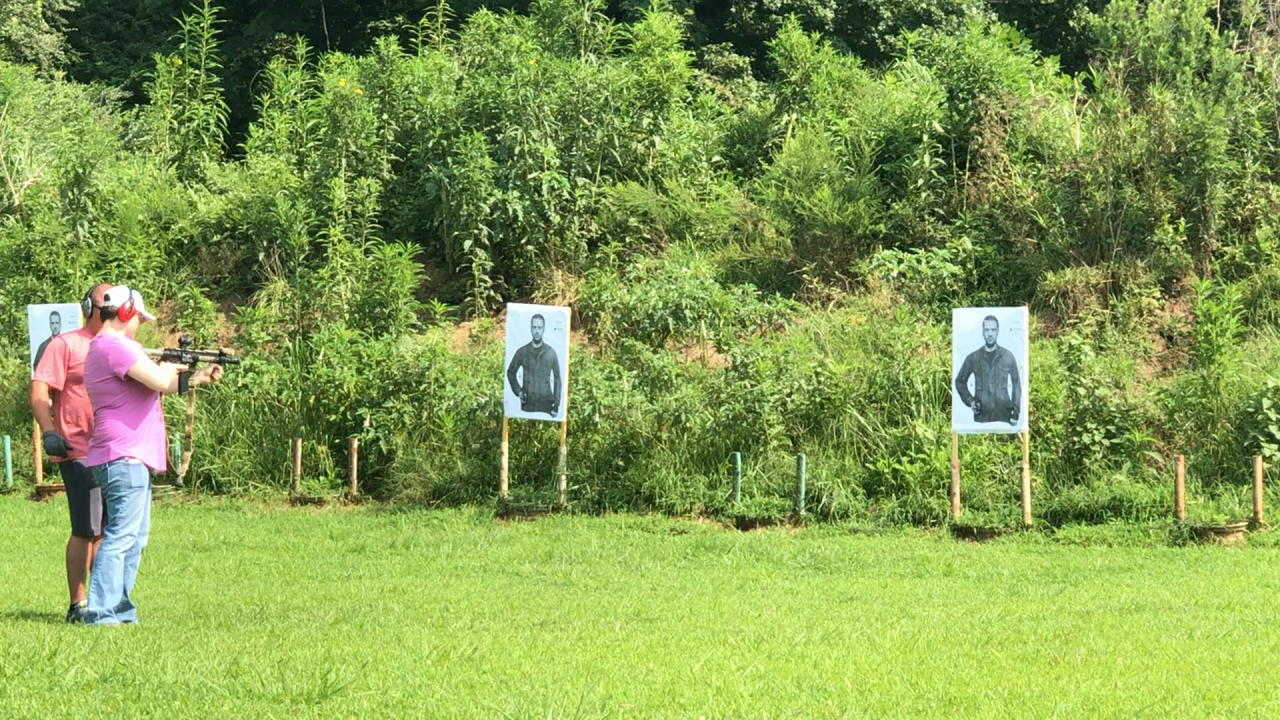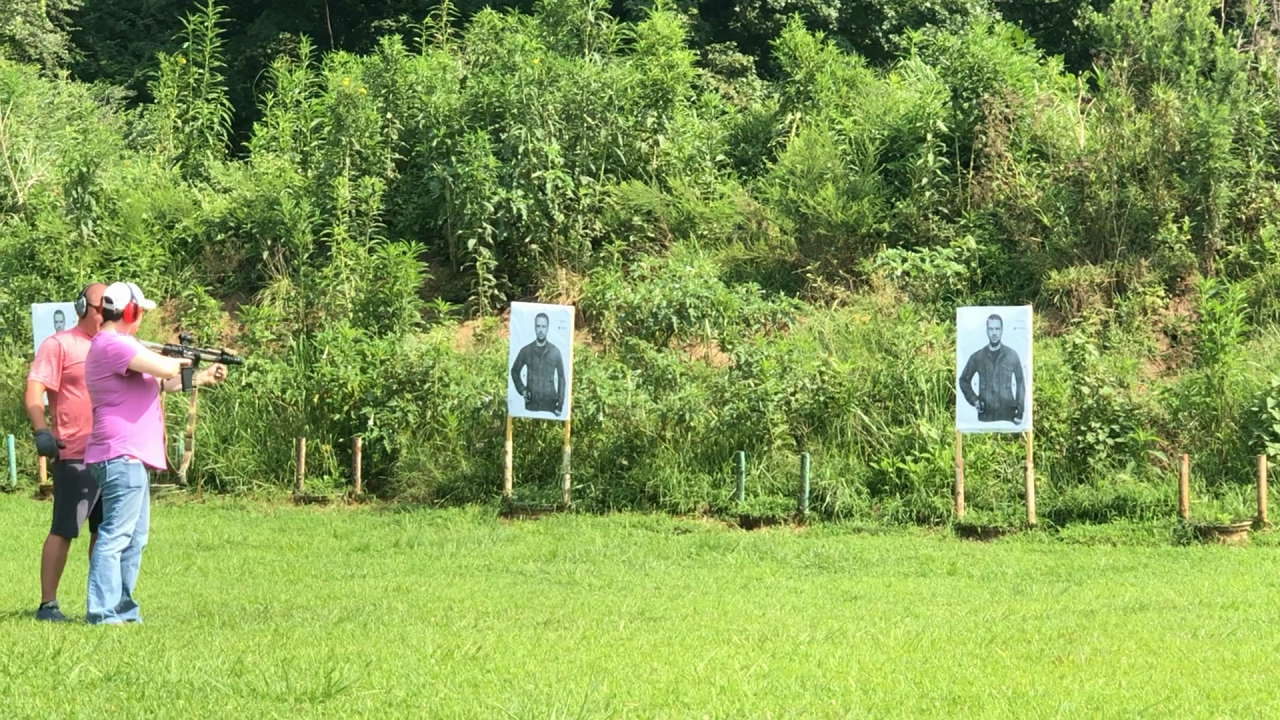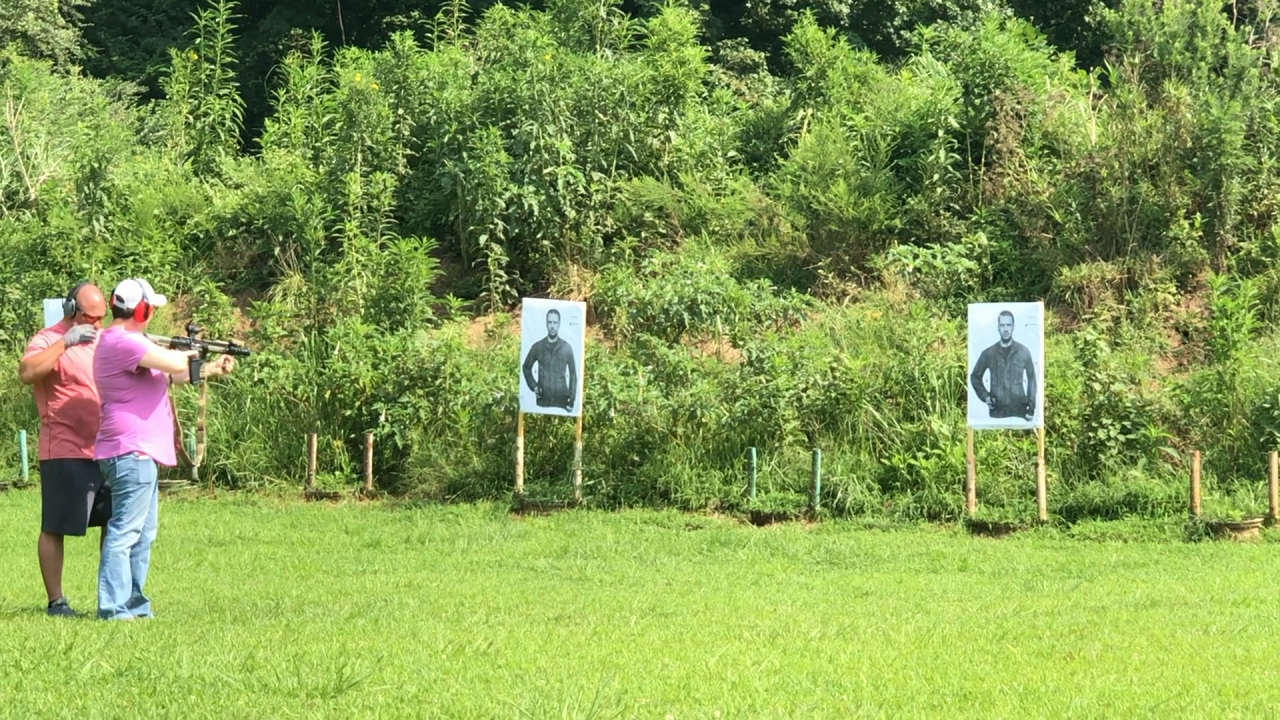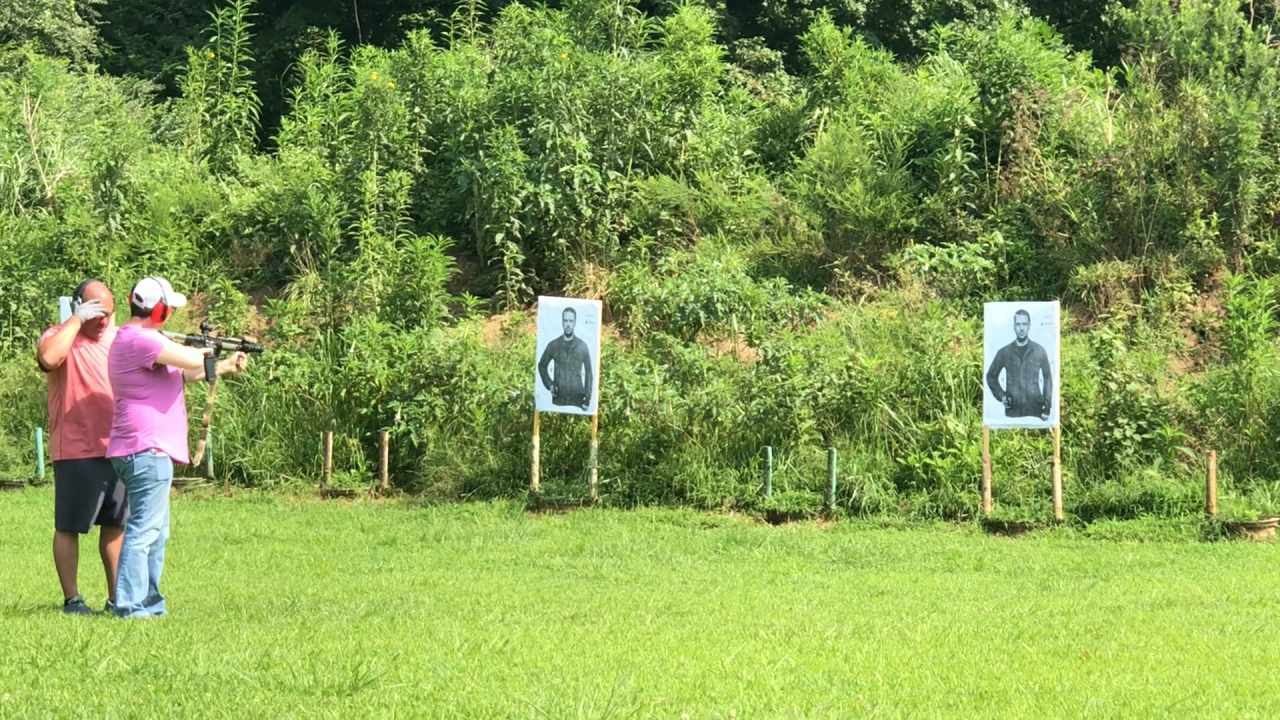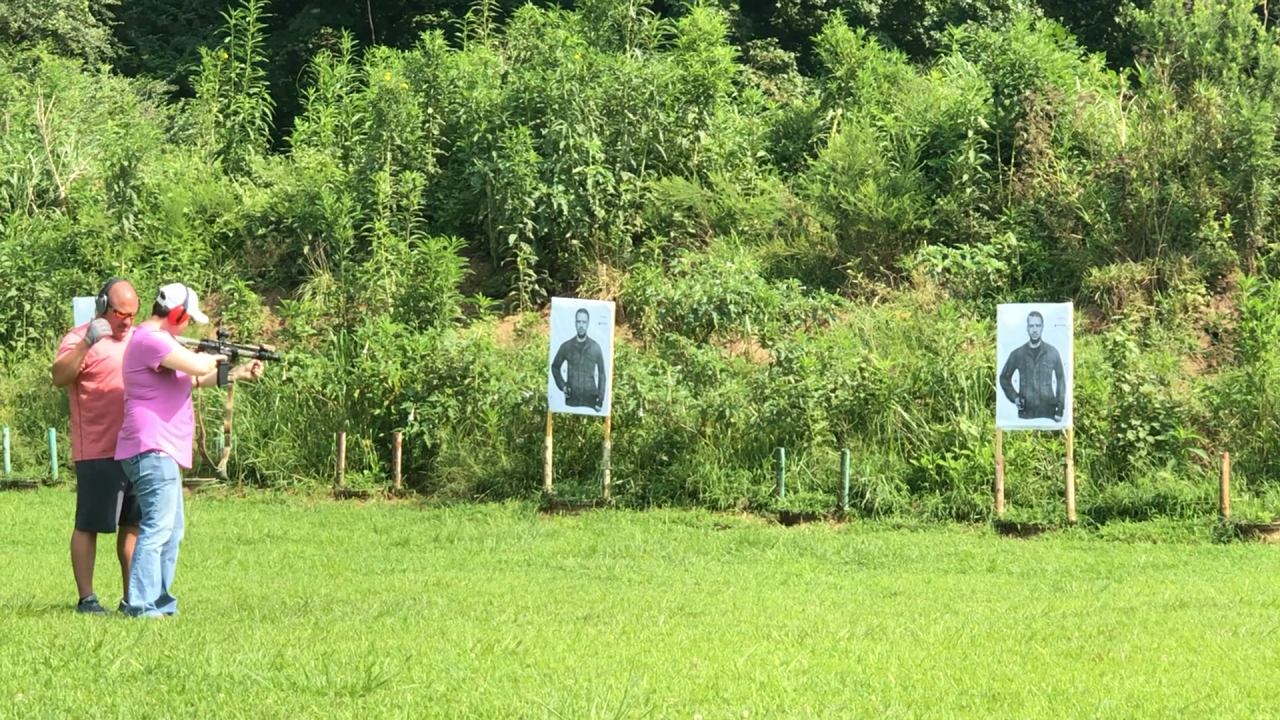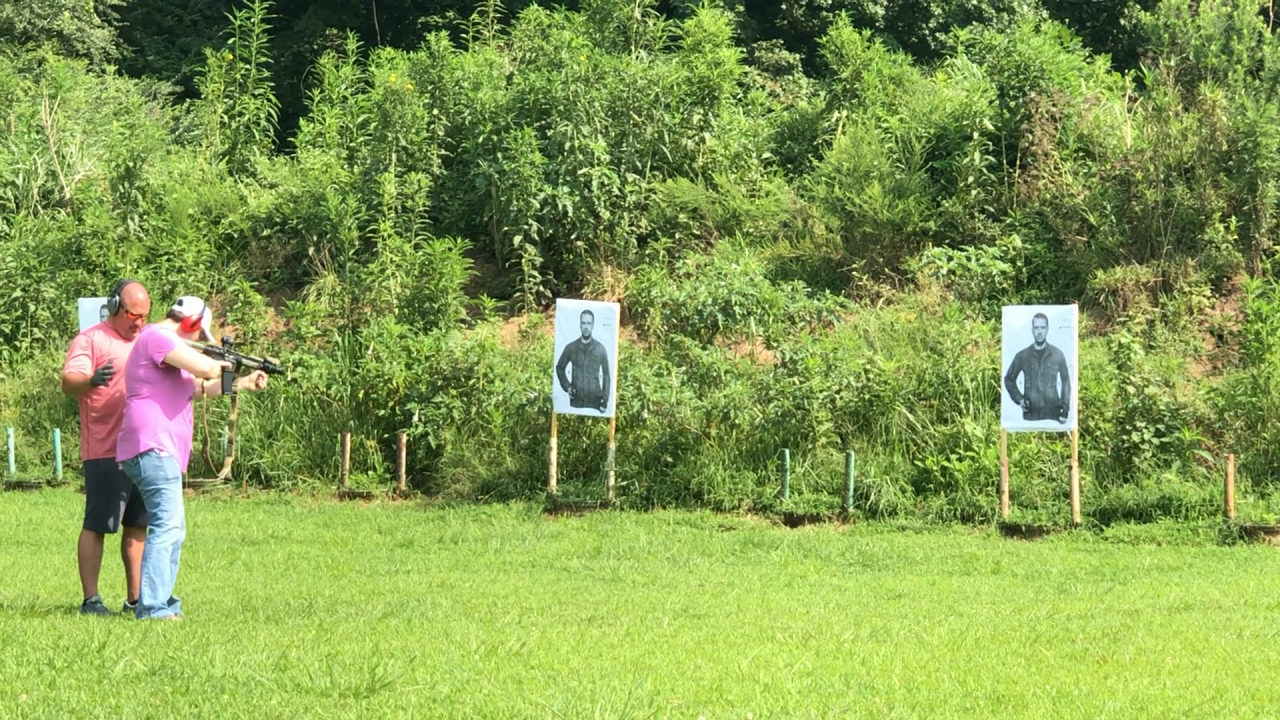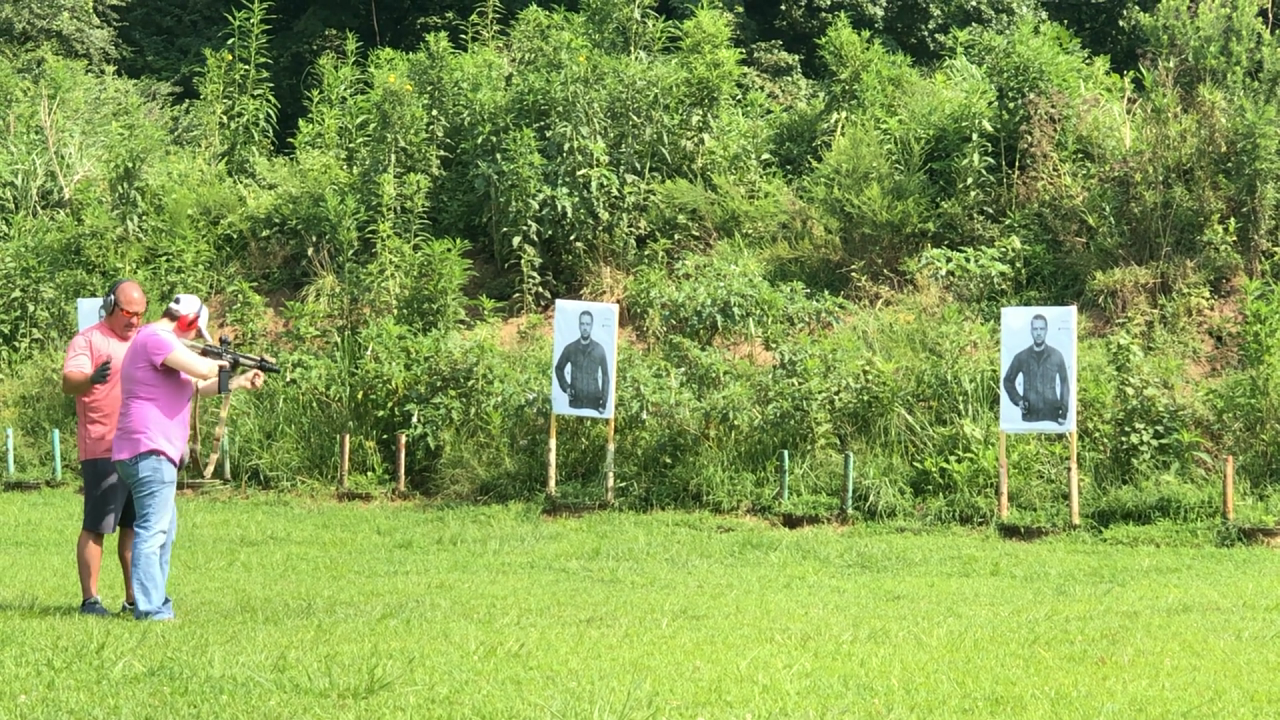
dt=0.4s
person 1, frame 1
right shoulder: (64, 344)
right elbow: (39, 391)
right wrist: (49, 431)
right hip: (79, 452)
left knee: (107, 530)
right knee: (86, 530)
right ankle: (77, 603)
person 1, frame 2
right shoulder: (59, 344)
right elbow: (33, 390)
right wrist: (42, 430)
right hip: (74, 454)
right knee: (64, 529)
right ankle: (48, 604)
person 1, frame 3
right shoulder: (47, 339)
right elbow: (27, 373)
right wrist: (65, 341)
right hip: (65, 452)
right knee: (55, 528)
right ankle: (56, 600)
person 1, frame 4
left shoulder: (115, 334)
right shoulder: (60, 335)
right elbow: (48, 358)
right wrist: (77, 320)
right hip: (77, 451)
left knee: (115, 525)
right knee: (69, 526)
left ankle: (116, 596)
right ankle: (71, 598)
person 1, frame 5
left shoulder: (137, 337)
right shoulder: (79, 337)
right elbow: (59, 377)
right wrist: (85, 346)
right hip: (98, 450)
left knee: (131, 524)
right knee: (89, 525)
left ankle: (132, 596)
right ankle: (86, 598)
person 1, frame 6
right shoulder: (90, 340)
right elbow: (68, 383)
right wrist: (91, 381)
right hip: (106, 451)
left knee: (137, 525)
right knee: (96, 524)
left ankle: (136, 597)
right ankle: (91, 598)
person 1, frame 7
right shoulder: (87, 340)
right elbow: (69, 382)
right wrist: (92, 378)
right hip: (103, 450)
left knee: (133, 525)
right knee: (96, 525)
left ankle: (134, 599)
right ankle: (90, 599)
person 2, frame 1
left shoulder: (110, 347)
right shoulder: (115, 346)
left elbow: (152, 385)
right elbow: (160, 382)
left wrist: (200, 377)
right wrist: (170, 368)
left hip: (133, 457)
right hip: (123, 458)
left knee: (134, 537)
right knee: (121, 535)
left ankle: (119, 610)
right ankle: (100, 614)
person 2, frame 2
left shoulder: (117, 345)
right shoulder: (115, 344)
left elbow: (158, 383)
right elbow: (164, 370)
left wrist: (203, 377)
right wrist: (176, 362)
left hip: (132, 456)
right hip: (121, 457)
left knee: (134, 538)
right knee: (115, 536)
left ankle: (122, 609)
right ankle: (102, 615)
person 2, frame 3
left shoulder: (122, 340)
right shoulder: (124, 342)
left elbow: (164, 376)
right elbow: (175, 365)
left wrist: (211, 369)
right wrist: (185, 354)
left hip: (138, 452)
right hip: (130, 453)
left knee: (142, 533)
right knee: (124, 532)
left ankle: (133, 603)
right ankle: (113, 609)
person 2, frame 4
left shoulder: (137, 337)
right shoulder: (140, 339)
left elbow: (179, 373)
right elbow: (191, 361)
left wrist: (225, 366)
right wrist: (199, 350)
left hip: (149, 449)
right hip: (146, 450)
left knee: (156, 530)
right knee: (144, 529)
left ankle: (148, 602)
right ankle: (129, 607)
person 2, frame 5
left shoulder: (158, 339)
right shoulder: (150, 339)
left elbow: (192, 380)
right elbow: (197, 367)
left wrist: (237, 373)
right wrist: (212, 358)
left hip: (162, 450)
right hip: (153, 450)
left knee: (172, 530)
right knee: (157, 528)
left ankle: (160, 602)
right ankle: (141, 606)
person 2, frame 6
left shoulder: (161, 342)
right shoulder: (158, 336)
left elbow: (197, 387)
right elbow: (203, 367)
left wrist: (241, 383)
right wrist: (218, 364)
left hip: (160, 450)
right hip: (152, 448)
left knee: (174, 530)
right knee: (165, 526)
left ankle: (164, 604)
right ankle: (152, 607)
person 2, frame 7
left shoulder: (158, 340)
right shoulder: (157, 337)
left elbow: (193, 386)
right elbow: (199, 369)
left wrist: (237, 382)
right wrist: (215, 364)
left hip: (154, 451)
right hip: (148, 450)
left knee: (163, 529)
right knee: (153, 528)
left ankle: (158, 604)
right ankle: (150, 610)
